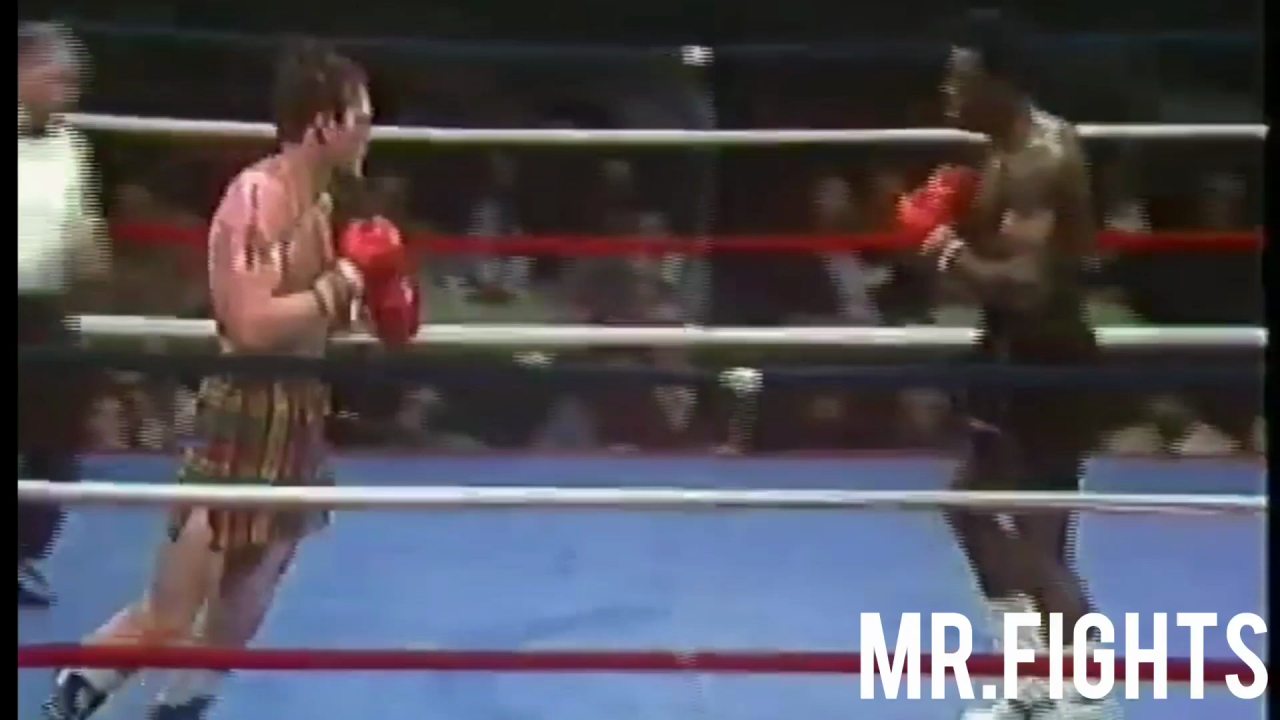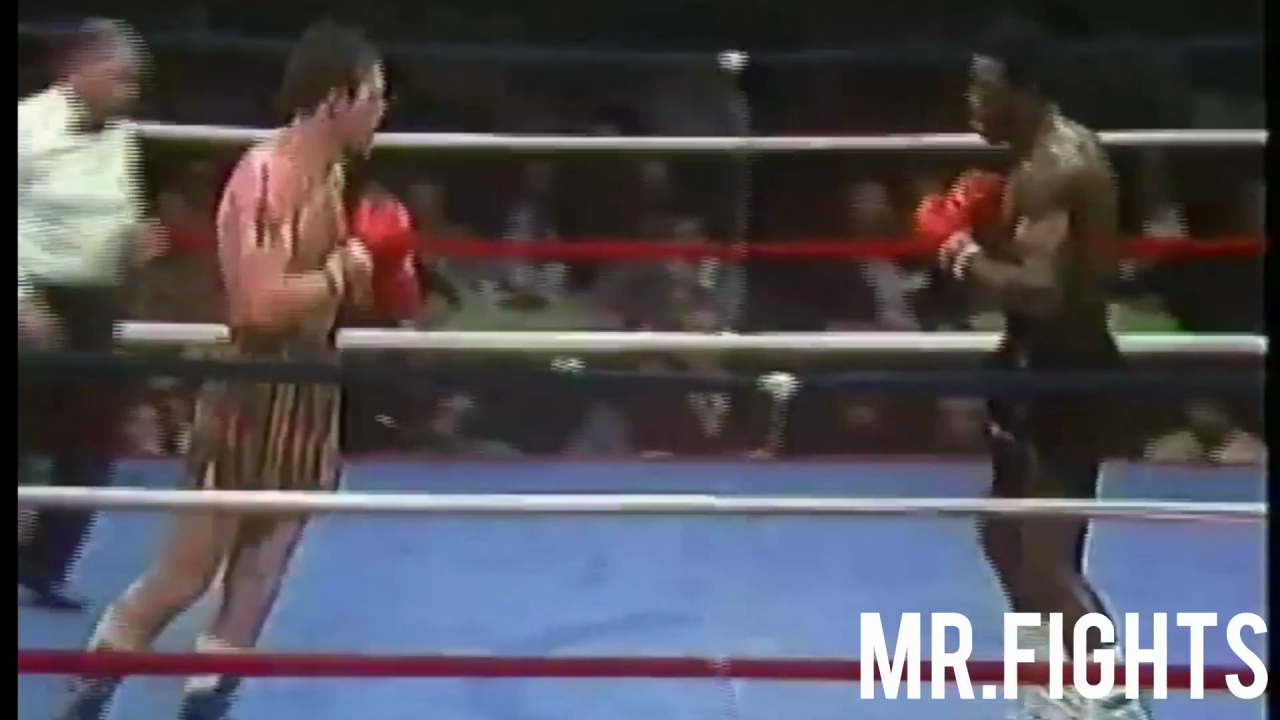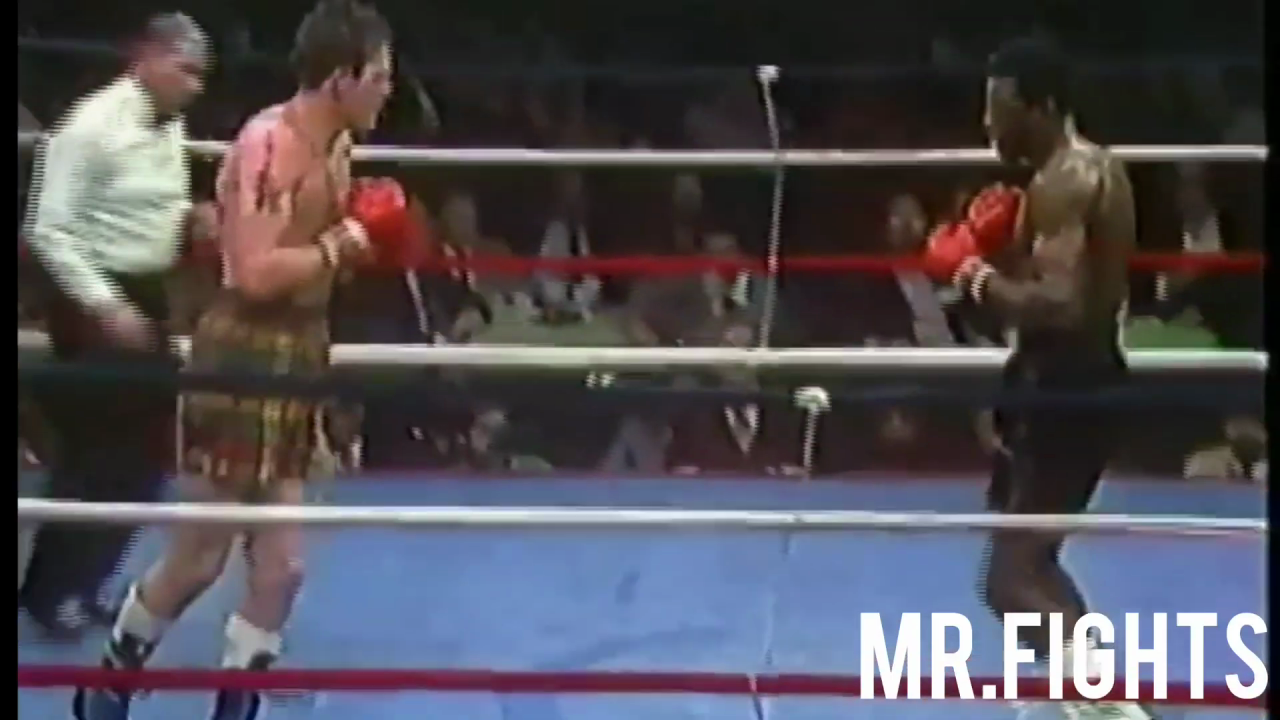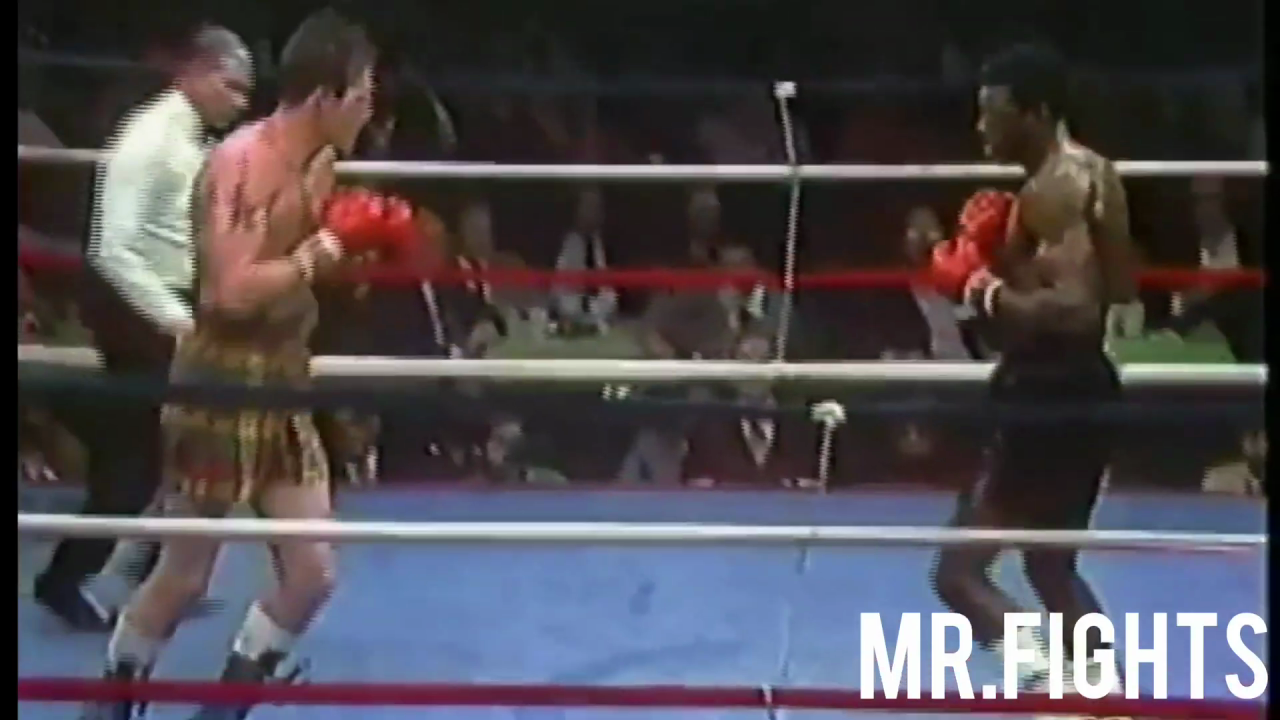
dt=0.1s
person 1, frame 1
left shoulder: (316, 198)
right shoulder: (258, 197)
right elbow: (253, 328)
left wrist: (374, 300)
right wrist: (345, 279)
left hip: (297, 418)
right hip: (248, 416)
left knee: (237, 621)
right knee: (171, 622)
person 1, frame 2
left shoulder: (329, 173)
right shoulder: (269, 172)
right elbow: (263, 306)
left wrist: (369, 264)
right wrist: (356, 259)
left hip: (306, 389)
right hip: (255, 392)
left knee: (254, 597)
right knee: (179, 584)
person 1, frame 3
left shoulder: (333, 147)
right shoulder: (268, 142)
right elbow: (257, 275)
left wrist: (371, 231)
right wrist: (351, 234)
left hip: (297, 360)
right hip: (240, 358)
left knee: (281, 571)
right knee: (198, 561)
person 1, frame 4
left shoulder: (318, 163)
right shoulder: (245, 160)
right elbow: (237, 290)
left wrist: (367, 242)
right wrist: (328, 246)
left hip: (282, 377)
right hip: (225, 377)
left knee: (314, 575)
right knee: (185, 577)
person 2, frame 1
left shoulder: (1033, 159)
right shoulder: (1025, 148)
left elbow: (1024, 285)
left wrist: (943, 245)
right wrist: (966, 219)
left hip: (1041, 361)
right hip: (1022, 355)
left knee: (1038, 557)
right knee: (972, 517)
person 2, frame 2
left shoulder: (1051, 165)
right shoulder: (1059, 151)
left elbow: (1038, 291)
left wrist: (959, 250)
right wrist: (989, 227)
left hip: (1061, 370)
right hip: (1046, 362)
left knee: (1047, 563)
right knee: (1007, 533)
person 2, frame 3
left shoulder: (1061, 184)
right shoulder: (1094, 167)
left elbow: (1058, 307)
left wrist: (976, 271)
right wrist: (1006, 248)
left hip: (1066, 384)
right hip: (1079, 379)
left knee: (1012, 574)
right knee: (1028, 560)
person 2, frame 4
left shoulder: (1055, 188)
right shoulder: (1085, 171)
left elbow: (1073, 308)
left wrist: (982, 288)
right wrist: (1005, 253)
left hip: (1050, 394)
right hip: (1071, 385)
left knee: (958, 570)
right knee: (1053, 570)
person 3, frame 1
left shoulder: (67, 144)
left wrist: (83, 245)
left hip: (41, 309)
right hip: (20, 310)
left knee: (55, 437)
left ankle: (23, 555)
person 3, frame 2
left shoulder: (119, 137)
right shoulder: (31, 127)
left wrist: (134, 237)
right wrist: (24, 304)
left hip: (91, 300)
right hip: (40, 301)
left knee: (91, 439)
right knee: (35, 436)
left ankle: (46, 563)
person 3, frame 3
left shoulder: (171, 128)
right shoulder: (95, 124)
right elbow: (50, 230)
left wrist: (192, 225)
right wrist: (104, 303)
left hip: (140, 290)
right hip: (94, 295)
left knee: (152, 433)
right knee: (95, 442)
left ankle: (83, 574)
right ankle: (52, 585)
person 3, frame 4
left shoulder: (198, 140)
right shoulder: (151, 141)
right elbow: (116, 251)
right wrist: (178, 320)
left hip: (169, 306)
right hip: (137, 311)
right knee: (138, 451)
left ankle: (163, 563)
right ankle: (67, 580)
